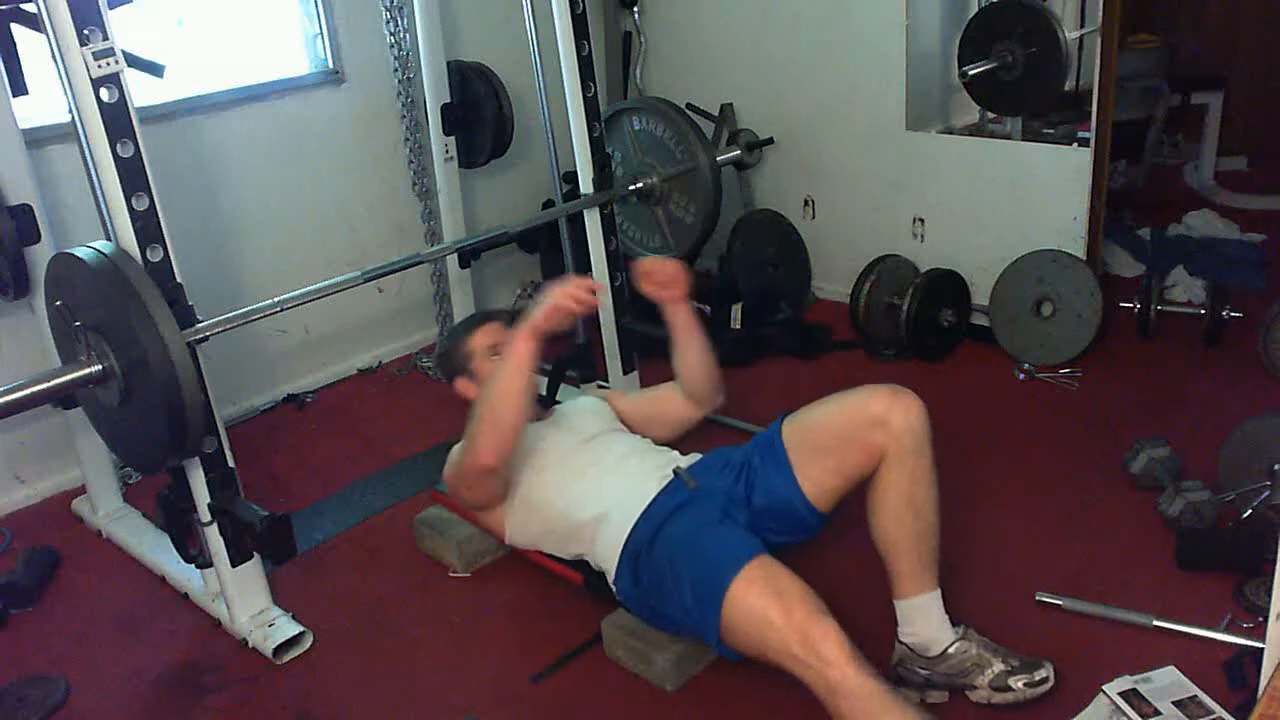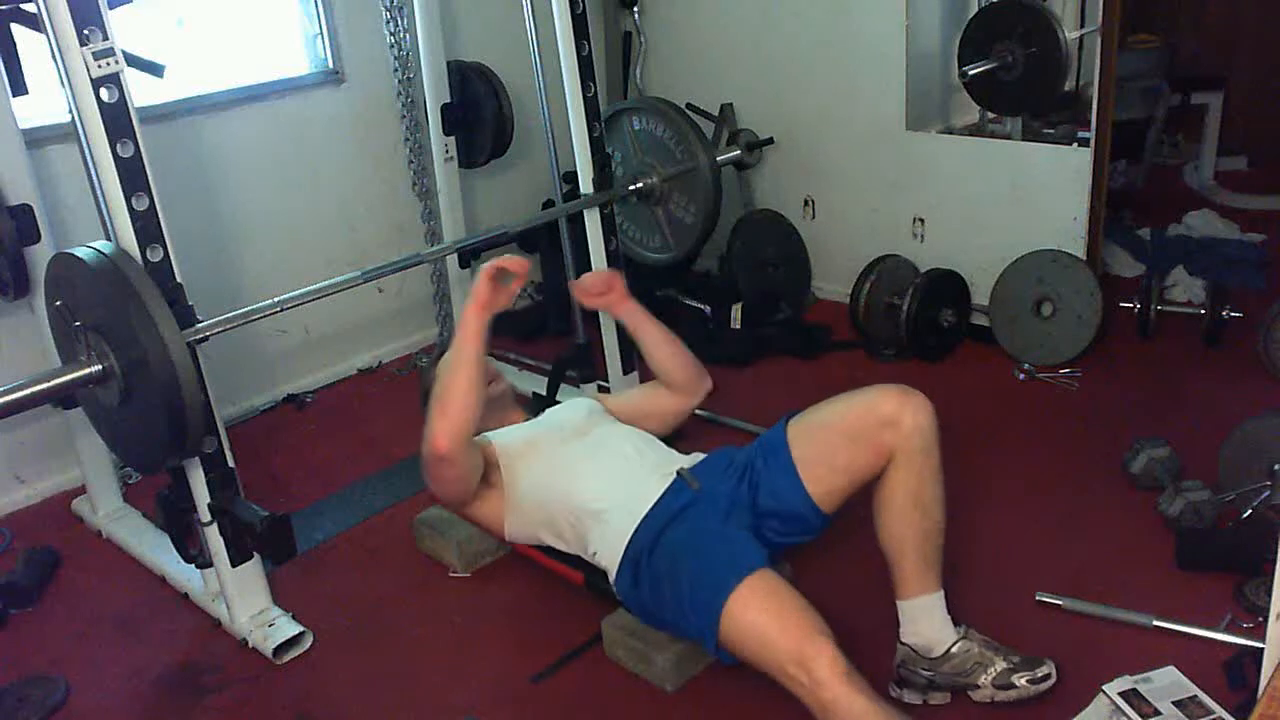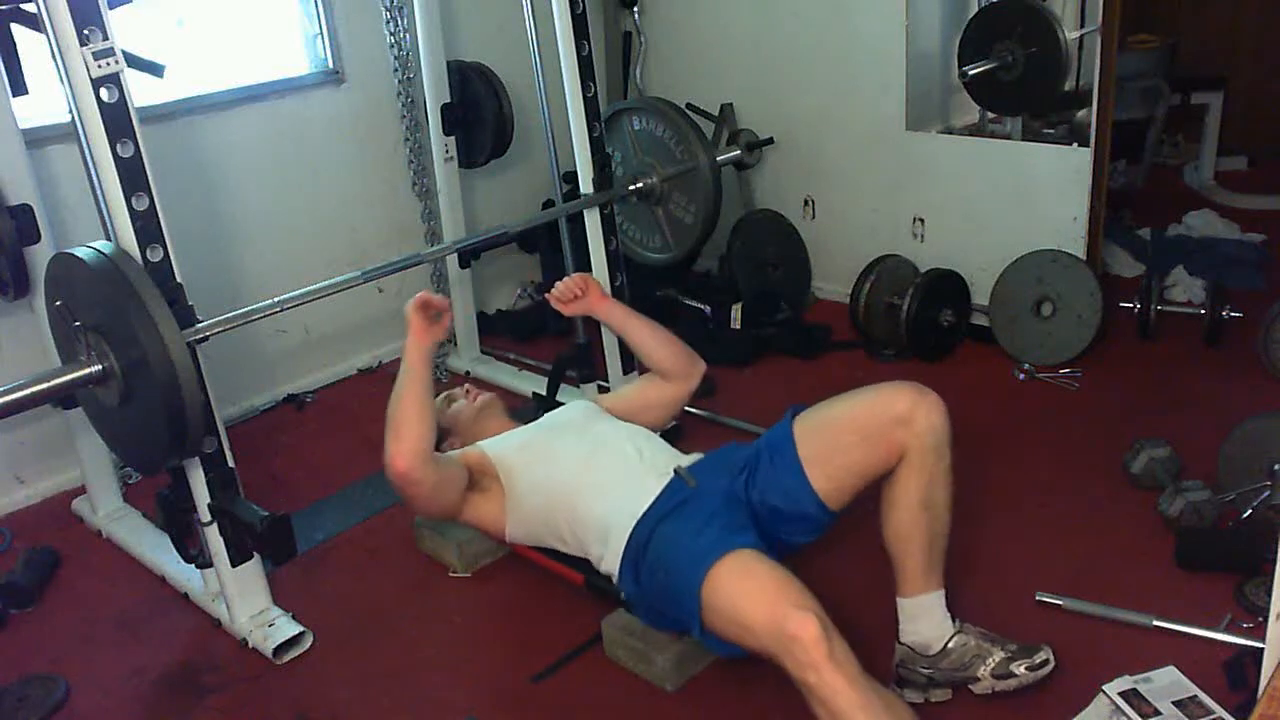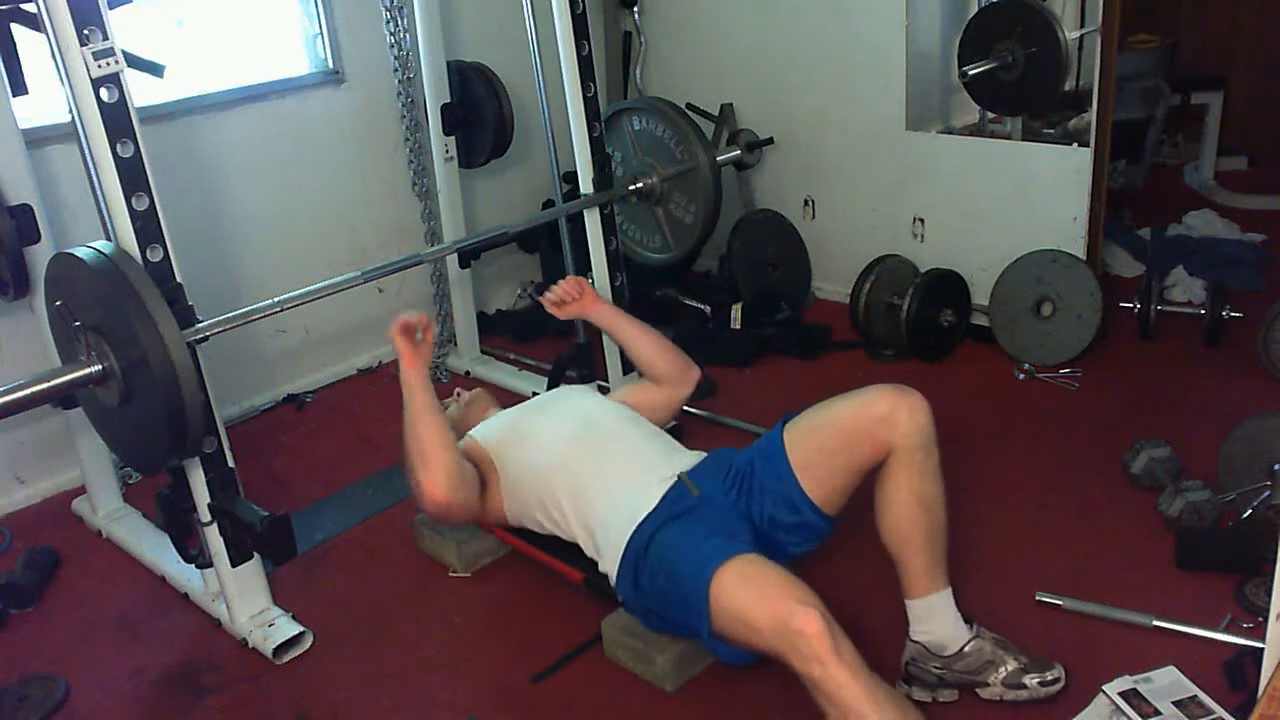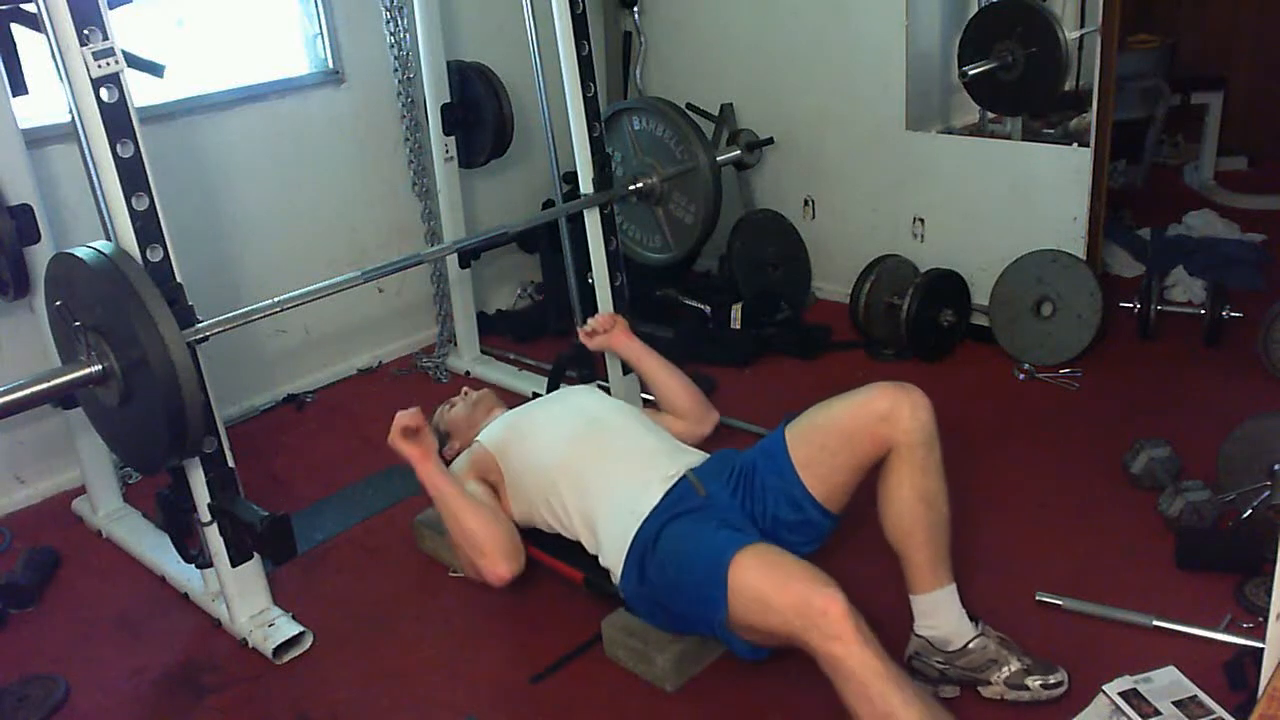
dt=0.3s
person 1, frame 1
left shoulder: (582, 406)
right shoulder: (471, 470)
left elbow: (701, 399)
right elbow: (485, 461)
left wrist: (675, 305)
right wrist: (527, 332)
left hip: (717, 481)
right hip: (653, 539)
left knee: (892, 412)
right knee: (822, 649)
left ankle: (929, 647)
person 1, frame 2
left shoulder: (578, 410)
right shoulder: (477, 474)
left elbow: (690, 388)
right elbow: (441, 443)
left wrist: (623, 307)
right wrist: (475, 315)
left hip: (717, 479)
right hip: (656, 536)
left knee: (903, 413)
right knee: (819, 668)
left ankle: (930, 648)
person 1, frame 3
left shoulder: (579, 410)
right shoulder: (474, 471)
left elbow: (686, 373)
right elbow: (407, 468)
left wrist: (602, 306)
right wrist: (420, 351)
left hip: (725, 477)
right hip: (657, 534)
left knee: (912, 410)
right knee: (804, 635)
left ankle: (929, 646)
person 1, frame 4
left shoulder: (570, 401)
right shoulder: (471, 457)
left elbow: (679, 378)
right elbow: (438, 493)
left wrist: (597, 311)
right wrist: (414, 371)
left hip: (722, 479)
right hip: (657, 538)
left knee: (898, 411)
right knee: (807, 629)
left ankle: (940, 645)
person 1, frame 5
left shoulder: (570, 403)
right shoulder: (472, 470)
left elbow: (699, 419)
right elbow: (500, 563)
left wrist: (626, 344)
right wrist: (423, 463)
left hip: (728, 481)
right hip: (659, 540)
left knee: (899, 410)
right knee: (826, 612)
left ankle: (944, 642)
